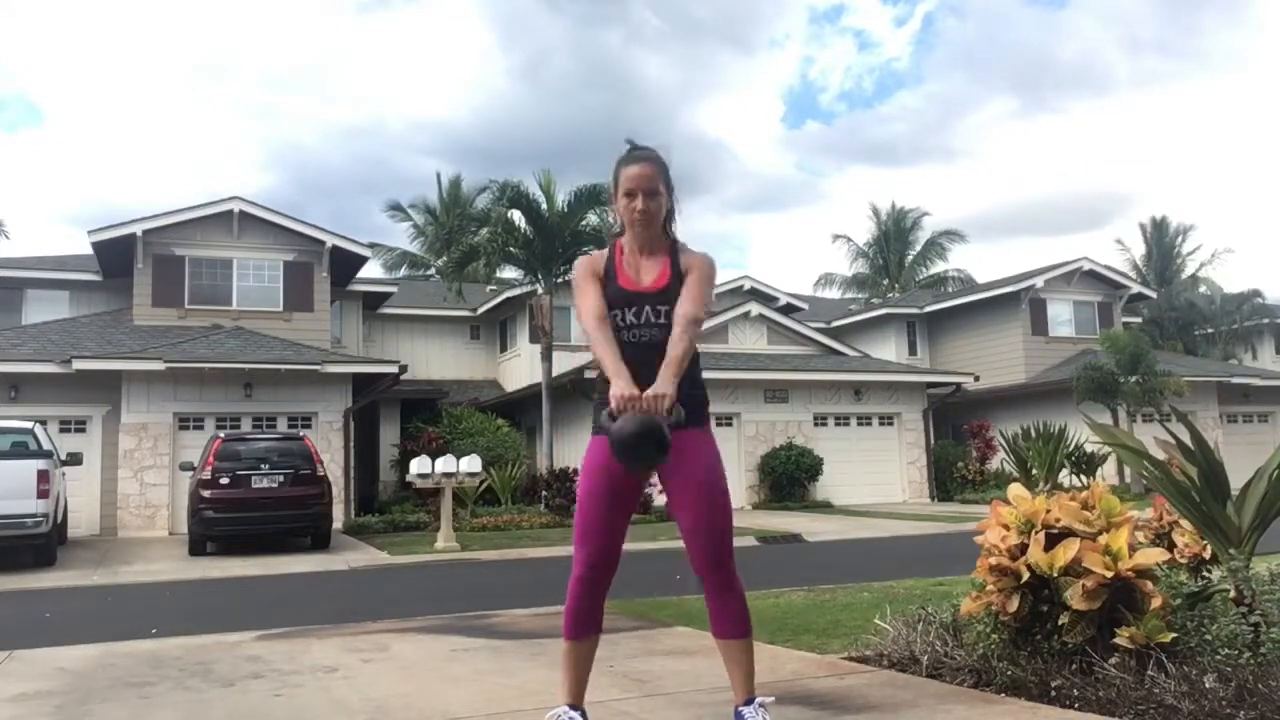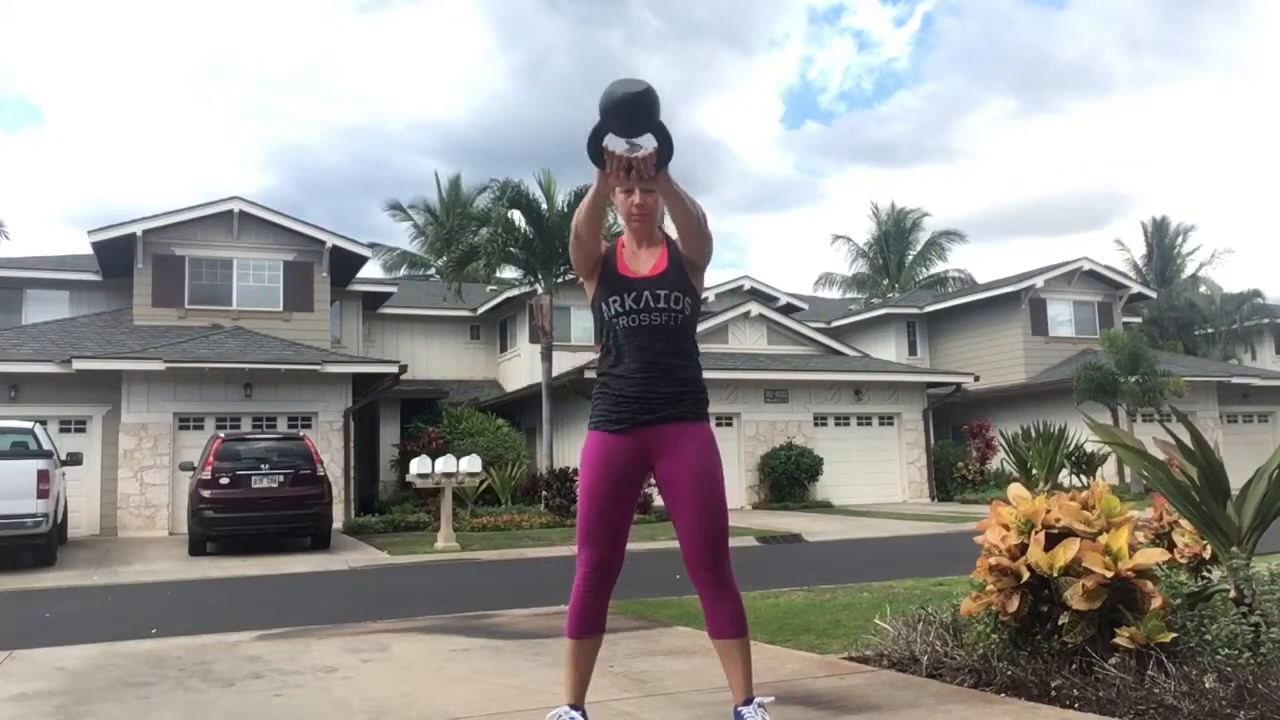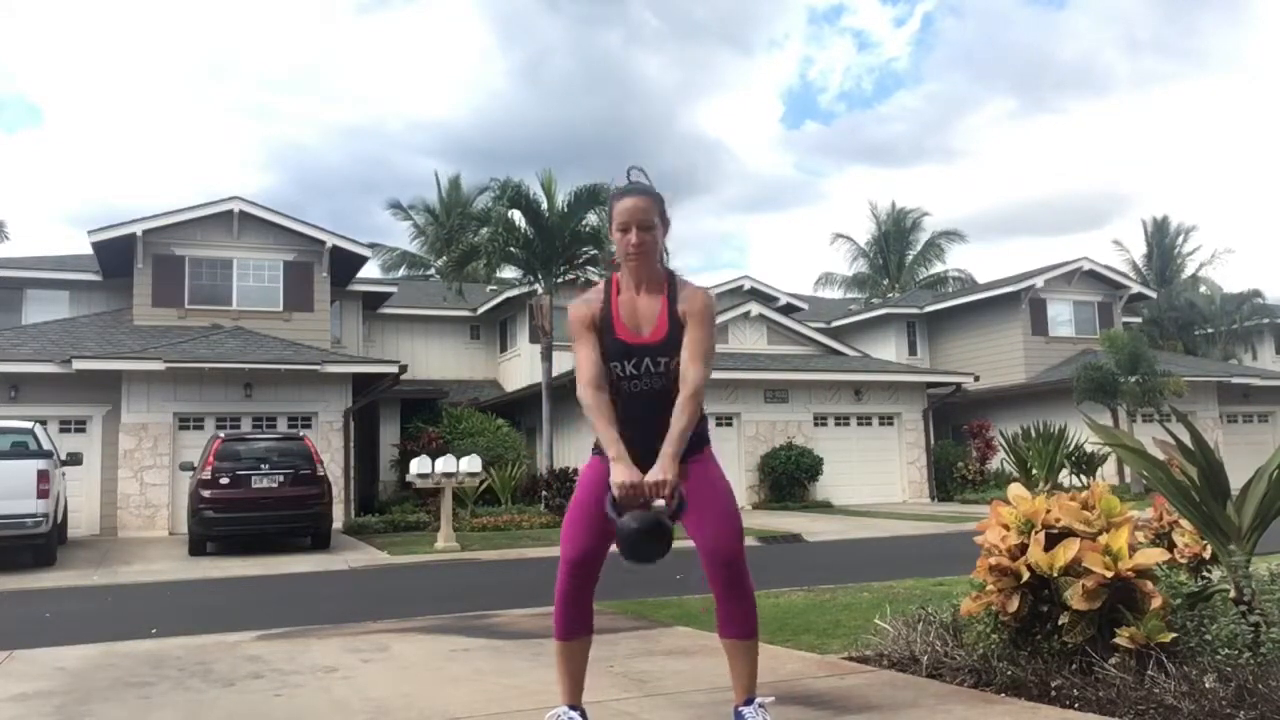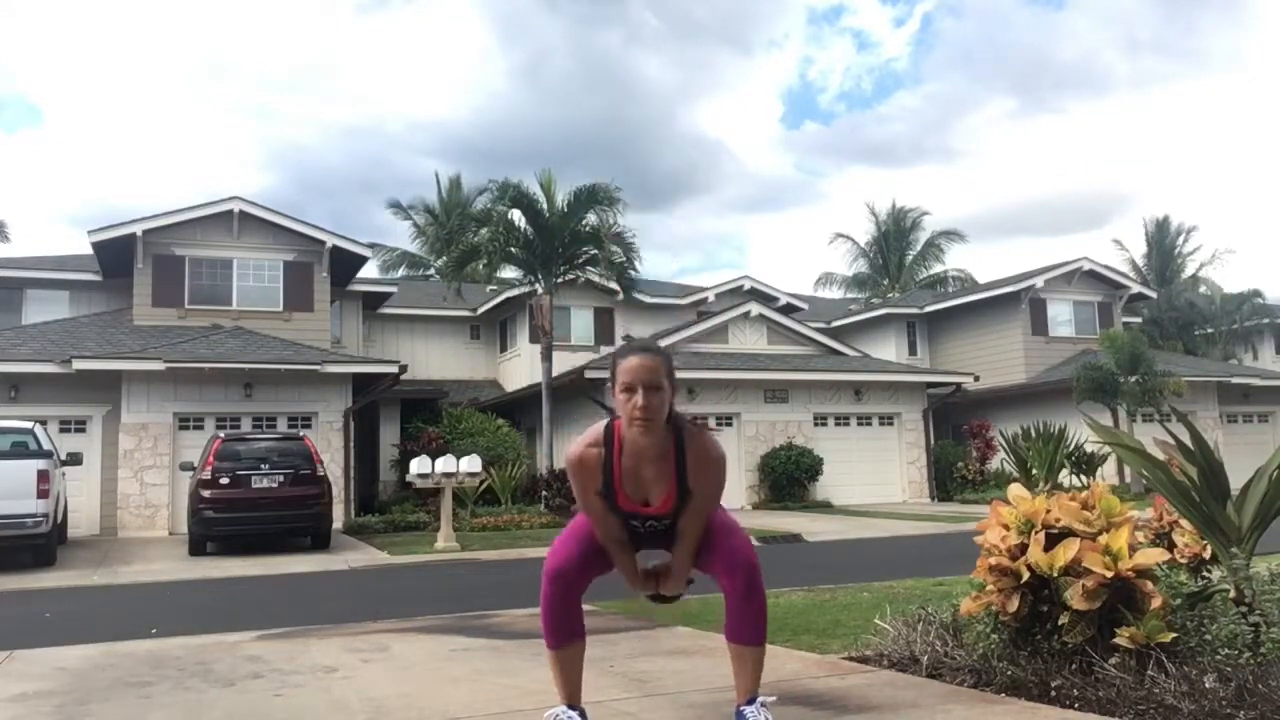
dt=0.4s
person 1, frame 1
left shoulder: (694, 264)
right shoulder: (592, 266)
left elbow: (688, 325)
right elbow: (596, 328)
left wrist: (668, 382)
right wrist: (619, 381)
left hip: (684, 426)
left knee: (716, 565)
right knee: (590, 566)
person 1, frame 2
left shoulder: (688, 256)
right shoulder: (597, 261)
left elbow: (695, 224)
right elbow: (582, 231)
left wrist: (658, 173)
right wrist: (607, 175)
left hip: (683, 424)
right hip: (613, 425)
left knee: (710, 567)
right knee: (594, 568)
person 1, frame 3
left shoulder: (693, 301)
right shoulder: (588, 306)
left elbow: (693, 385)
right elbow: (590, 388)
left wrist: (670, 459)
right wrist: (618, 460)
left hip: (686, 454)
right hip: (613, 455)
left knee: (727, 561)
right knee: (575, 564)
person 1, frame 4
left shoulder: (703, 451)
right shoulder: (586, 454)
left elbow: (690, 530)
right elbow: (610, 532)
left wrist: (675, 577)
right wrist: (636, 577)
left hip: (684, 525)
right hip: (617, 527)
left knee: (743, 572)
right knee: (558, 575)
